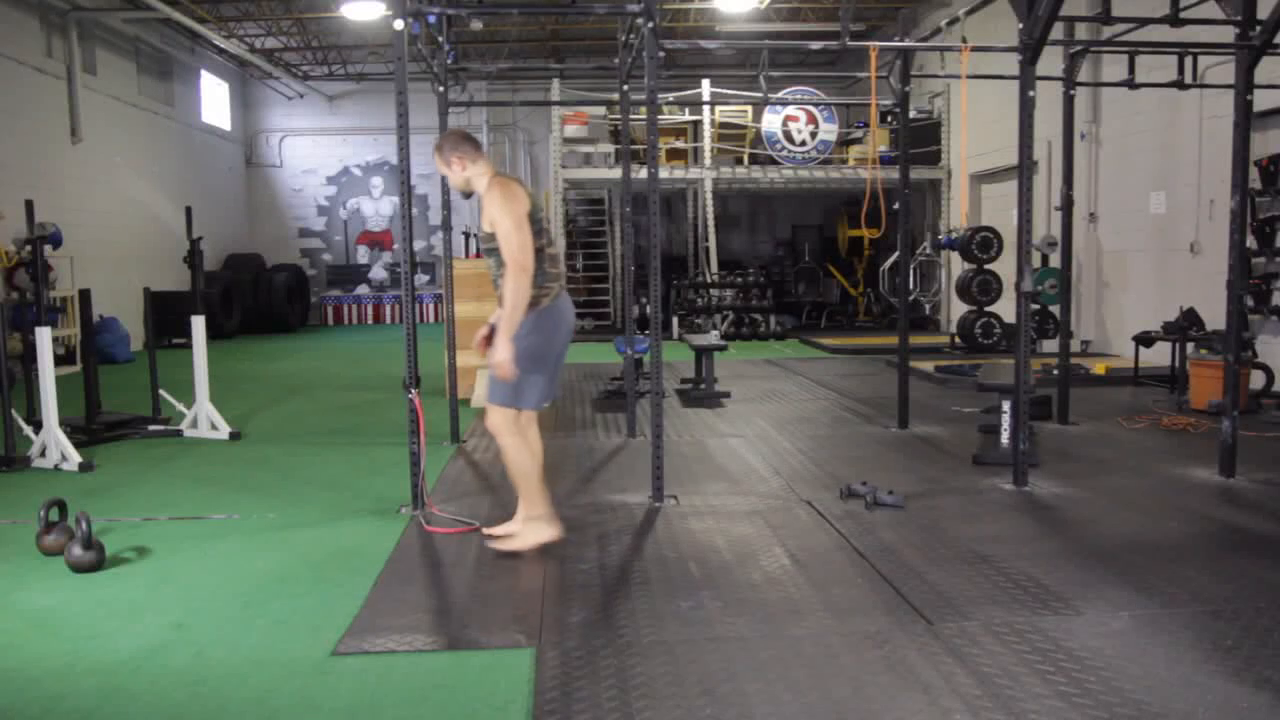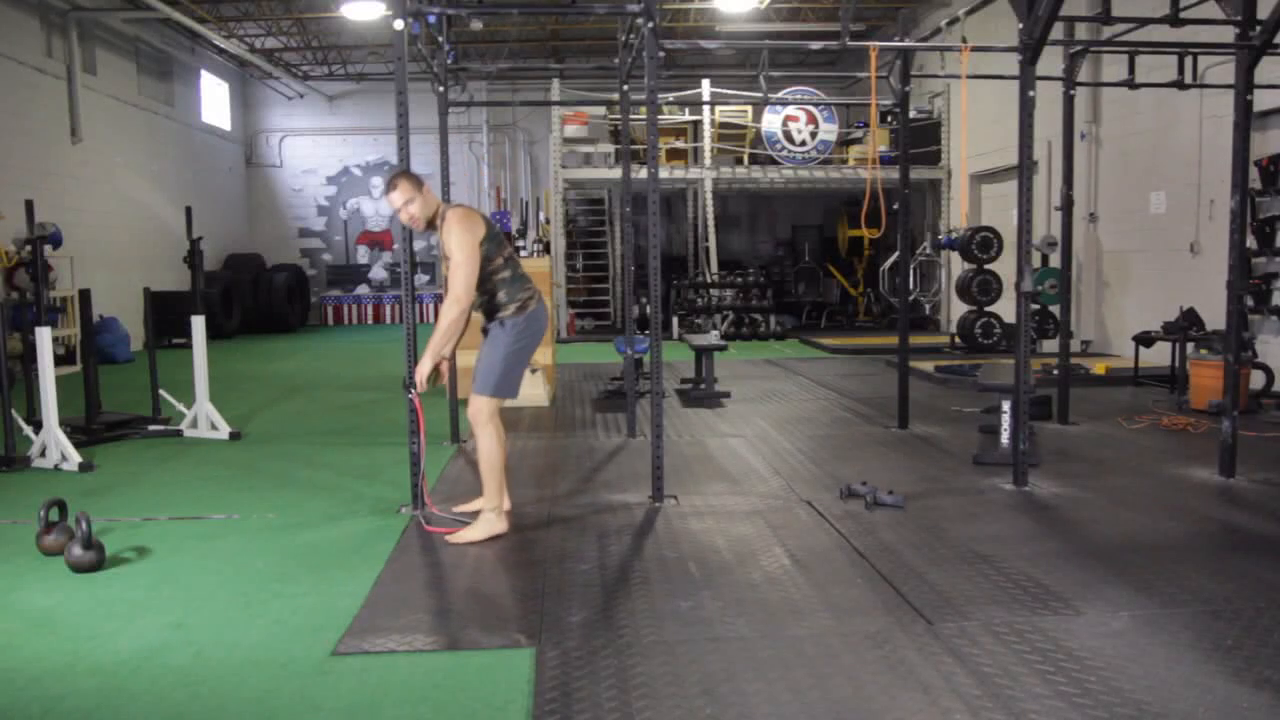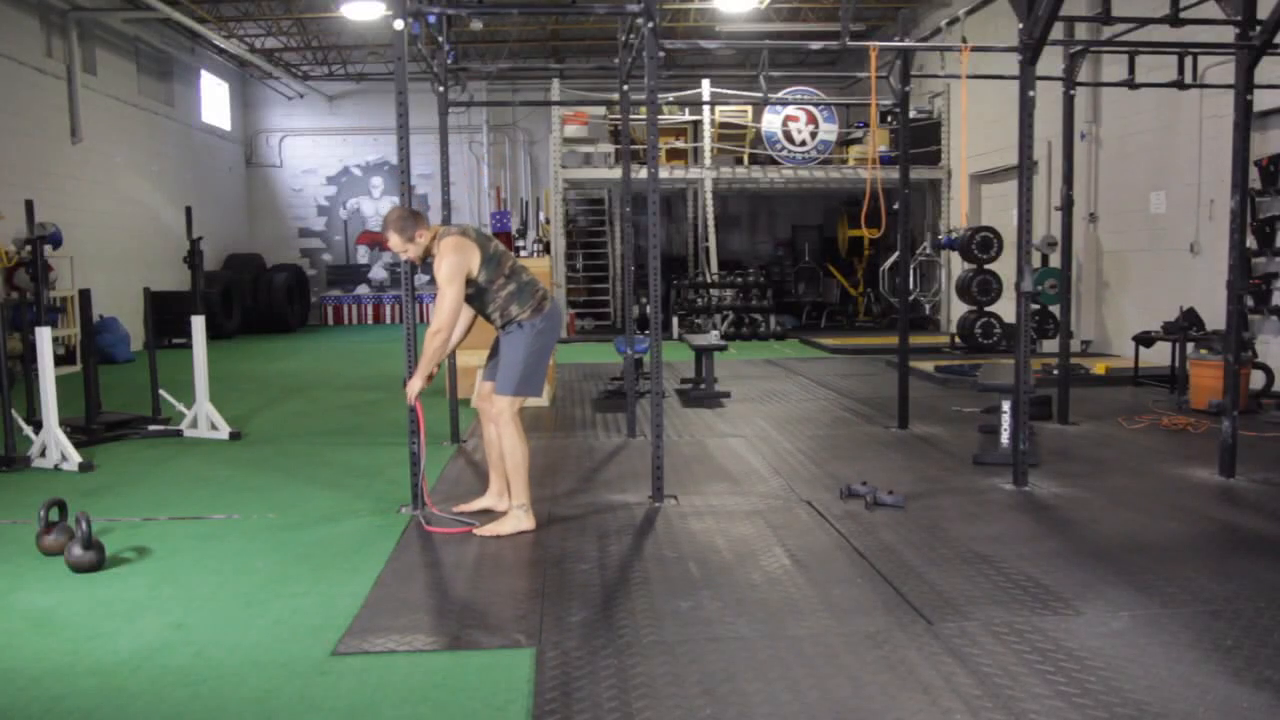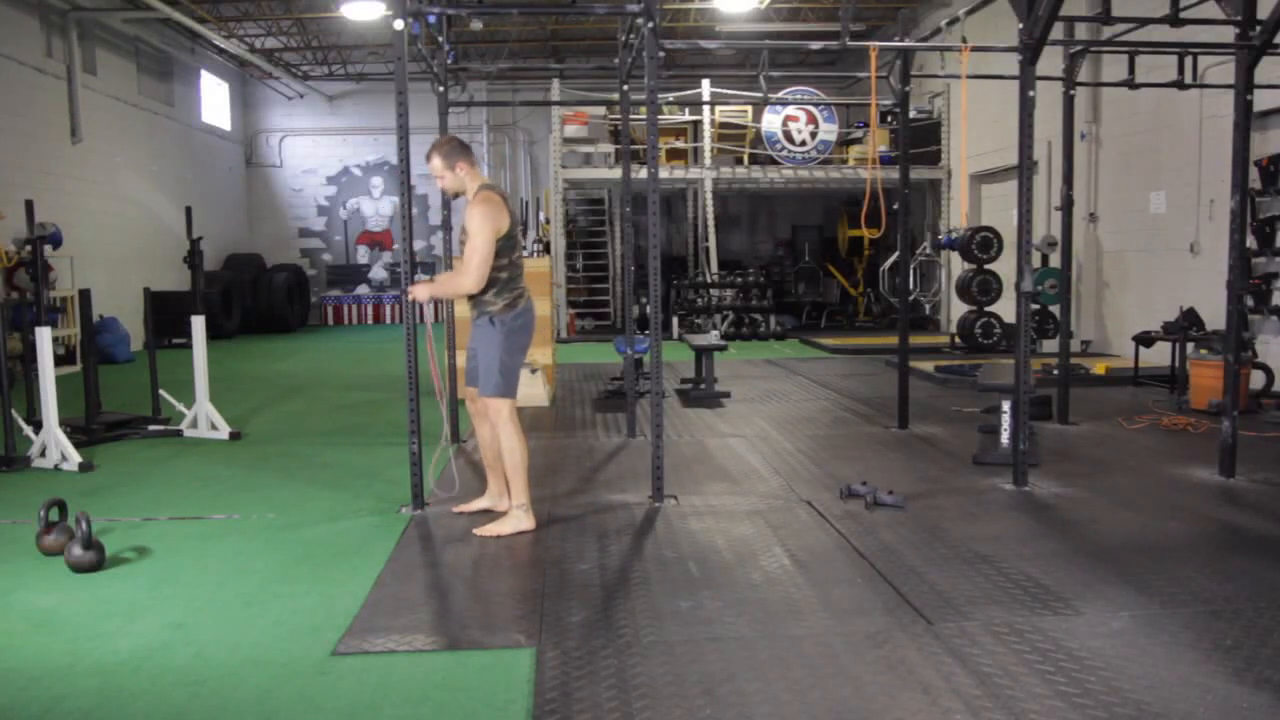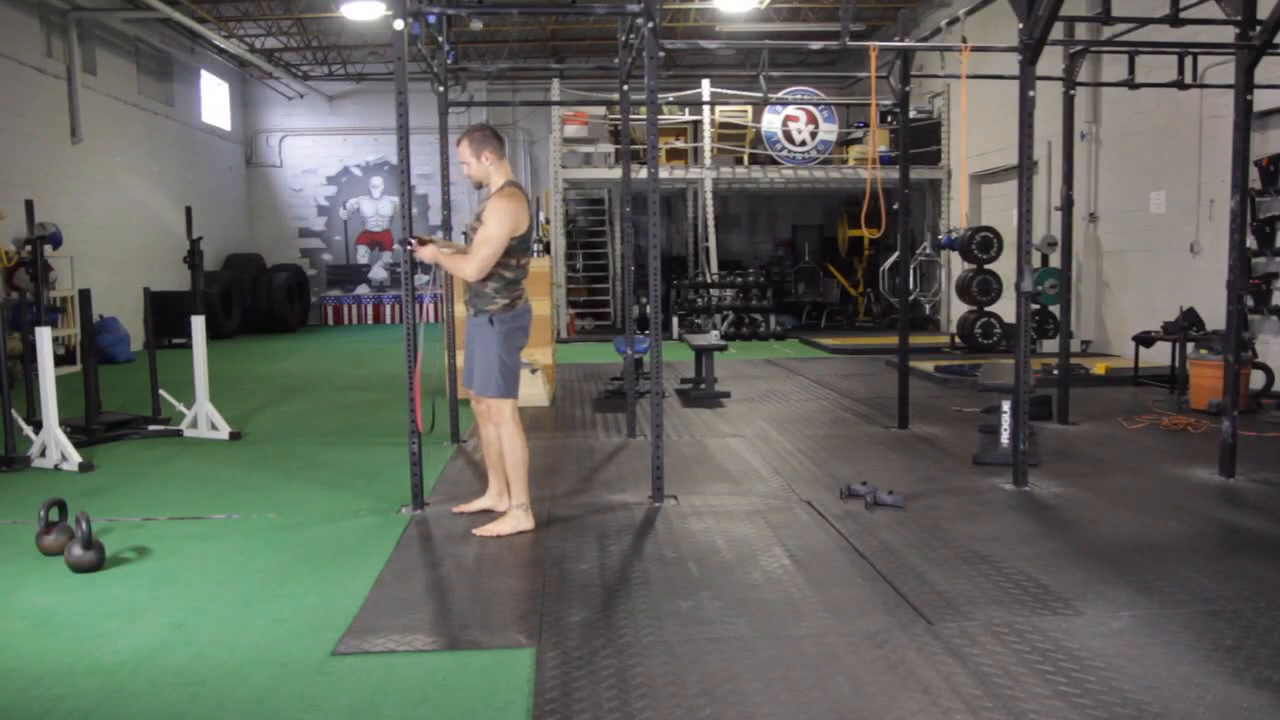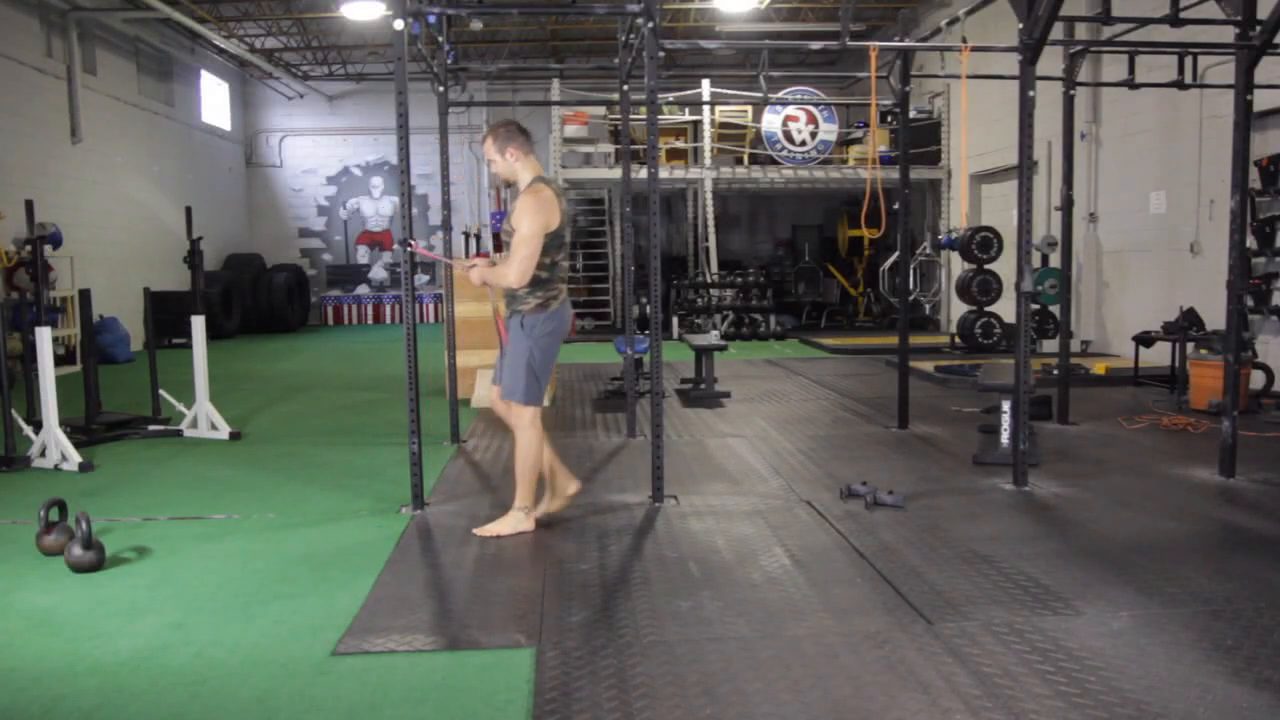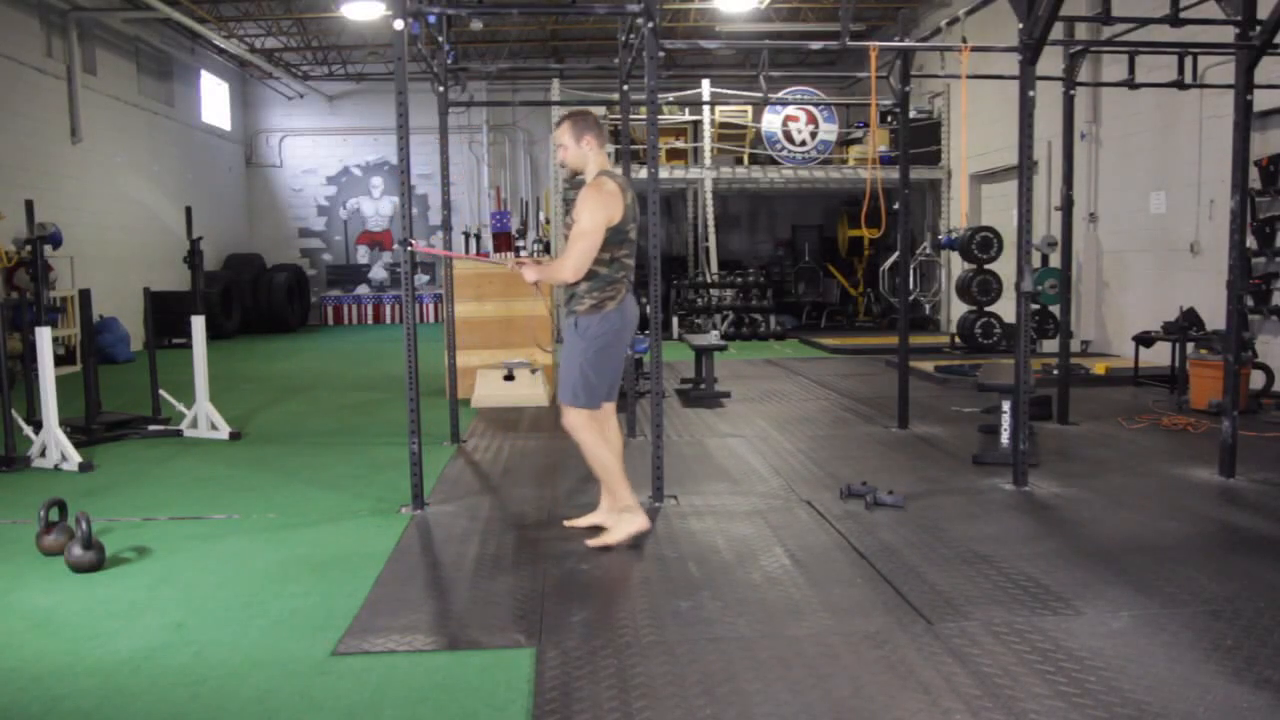
dt=0.7s
person 1, frame 1
left shoulder: (499, 193)
right shoulder: (506, 192)
left elbow: (522, 268)
left wrist: (505, 337)
right wrist: (495, 323)
left hip: (539, 316)
right hip: (544, 312)
left knee: (501, 418)
right knee: (521, 417)
left ankle: (539, 519)
right ankle: (521, 516)
person 1, frame 2
left shoulder: (457, 222)
right shoulder: (449, 230)
left elbow: (460, 300)
right elbow: (461, 301)
left wrist: (429, 355)
right wrist: (445, 354)
left hip: (519, 317)
right hip: (507, 318)
left knee: (481, 411)
right knee: (481, 408)
left ankle: (493, 517)
right ankle: (495, 496)
person 1, frame 3
left shoulder: (450, 254)
right shoulder: (453, 240)
left elbow: (440, 328)
right elbow: (465, 312)
left wrist: (419, 375)
right wrist: (436, 362)
left hip: (533, 321)
right hip: (520, 322)
left knee: (503, 411)
right knee: (485, 403)
left ankle: (521, 512)
right ankle: (498, 494)
person 1, frame 4
left shoulder: (482, 207)
right shoulder: (486, 199)
left elbow: (472, 281)
left wrist: (430, 290)
right wrist: (436, 280)
left hip: (502, 318)
right hip: (492, 316)
left knee: (500, 411)
right knee: (477, 402)
left ankle: (522, 512)
right ankle: (497, 494)
person 1, frame 5
left shoulder: (506, 202)
right shoulder: (501, 198)
left elbow: (473, 269)
left wrist: (437, 256)
right wrist: (440, 247)
left hip: (499, 318)
right hip: (486, 315)
left knee: (502, 412)
right knee: (483, 405)
left ankle: (521, 512)
right ankle: (497, 493)
person 1, frame 6
left shoulder: (534, 200)
right shoulder: (543, 192)
left elbow: (518, 275)
left wrist: (484, 274)
right wrist: (492, 265)
left hip: (536, 317)
right hip: (536, 314)
left knee: (520, 411)
right knee: (503, 403)
left ankle: (521, 513)
right ankle: (558, 480)
person 1, frame 7
left shoulder: (596, 192)
right shoulder: (615, 186)
left elbow: (573, 268)
left wrist: (538, 273)
right wrist: (546, 266)
left hip: (595, 316)
right hip: (612, 310)
left knee: (578, 418)
right knee: (602, 413)
left ankle: (629, 510)
right ankle: (609, 508)
